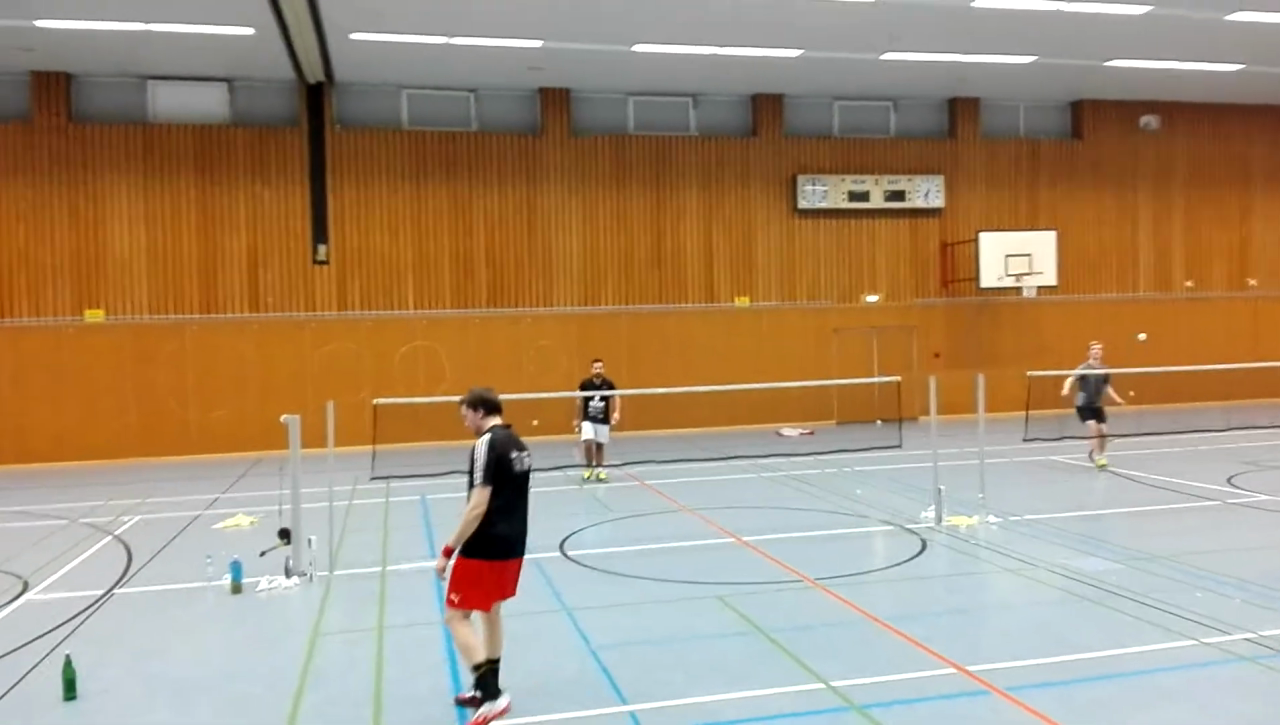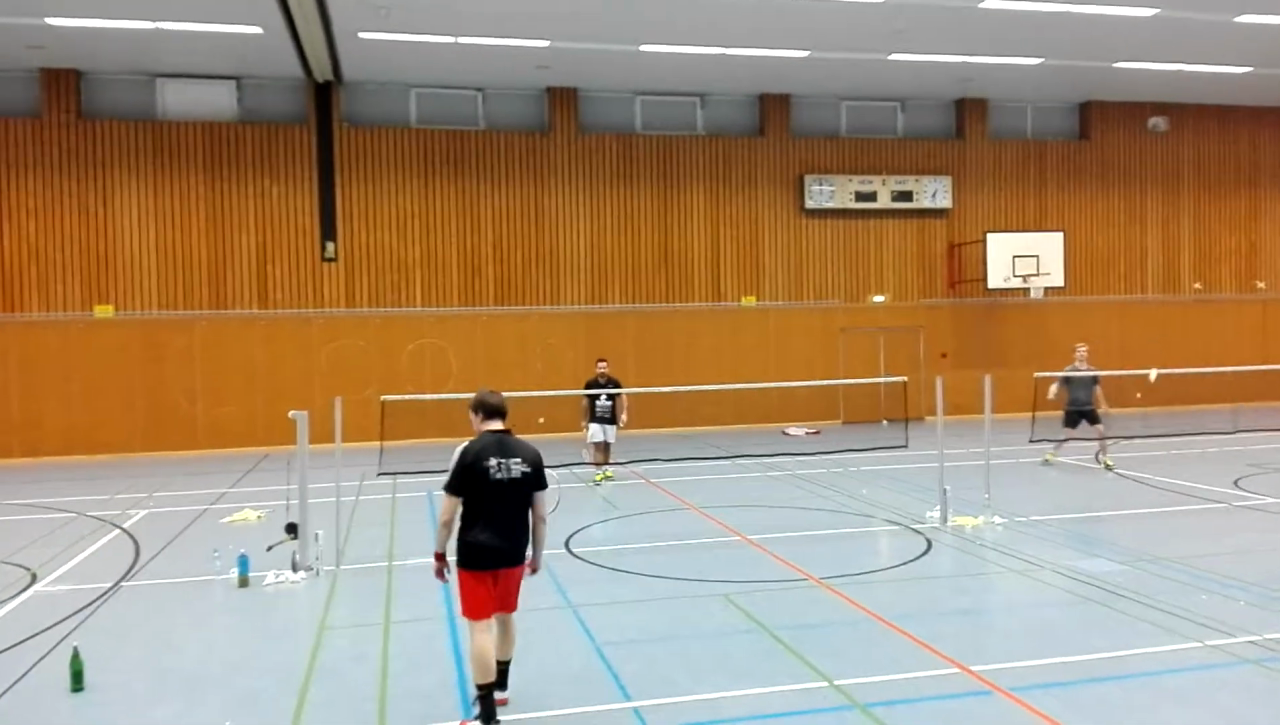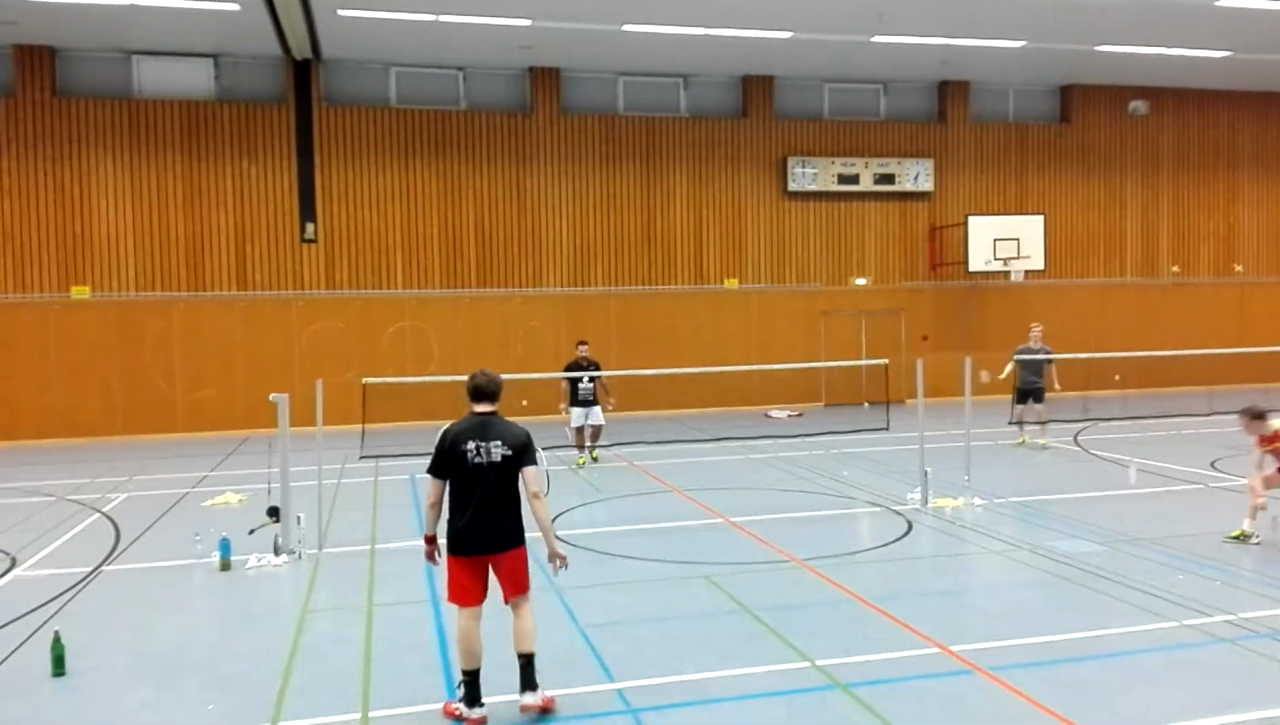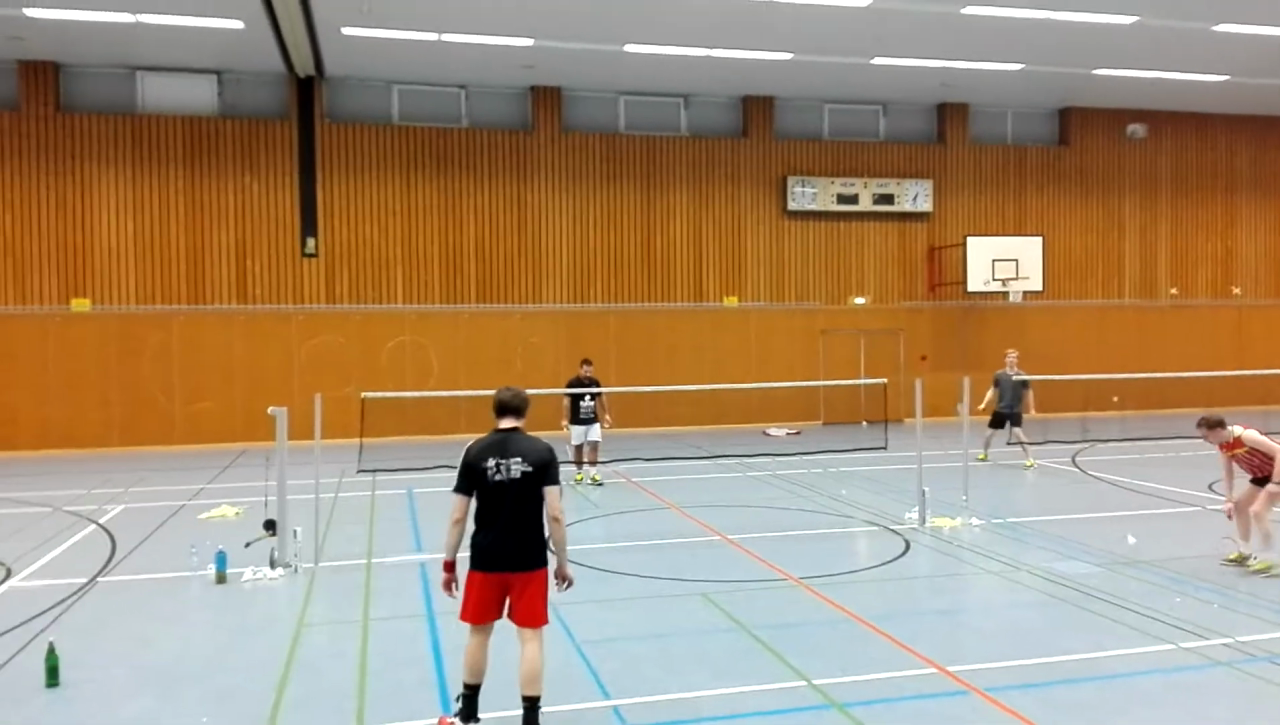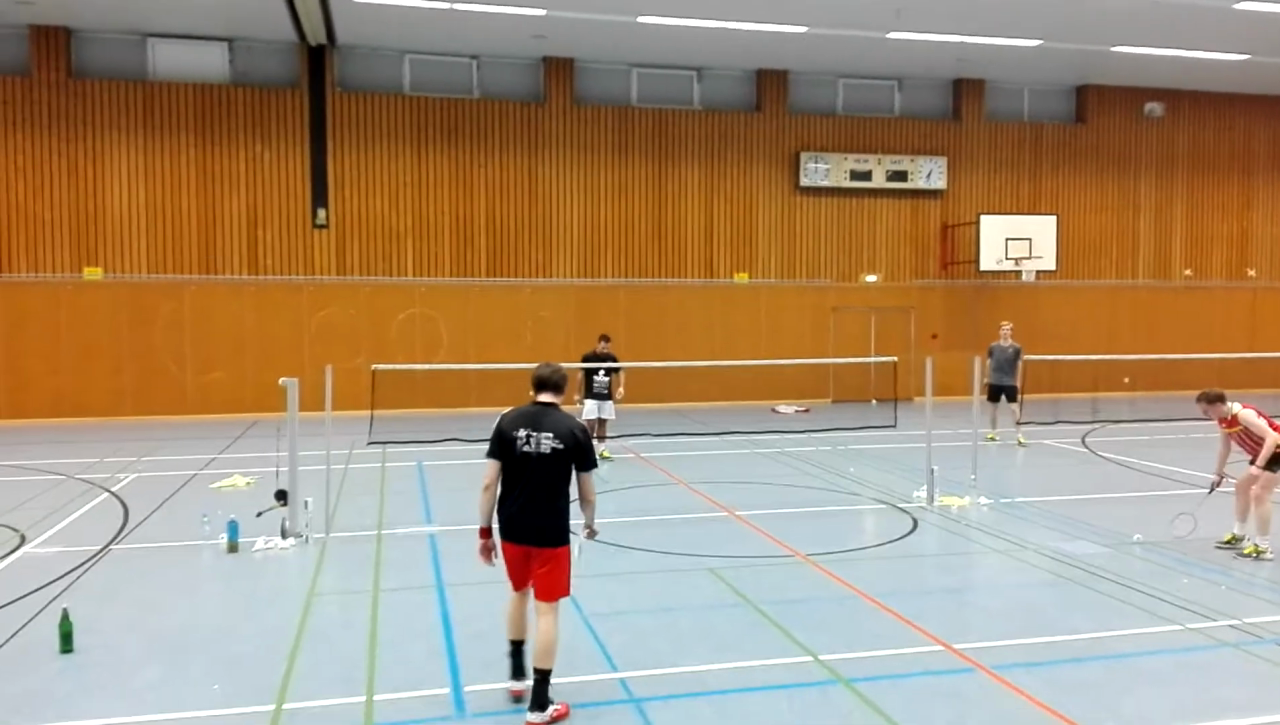
dt=0.3s
person 1, frame 1
left shoulder: (486, 444)
right shoulder: (518, 445)
left elbow: (477, 507)
left wrist: (448, 550)
left hip: (483, 548)
right hip: (514, 546)
left knee: (457, 618)
right knee: (491, 612)
left ankle: (491, 697)
right ankle: (487, 688)
person 1, frame 2
left shoulder: (468, 452)
right shoulder: (530, 453)
left elbow: (447, 515)
right elbow: (540, 514)
left wrist: (439, 555)
right wrist: (537, 554)
left hip: (476, 555)
right hip: (514, 553)
left knee: (480, 629)
right knee: (505, 617)
right ankle: (499, 686)
person 1, frame 3
left shoulder: (451, 435)
right shoulder: (518, 435)
left elbow: (433, 499)
right elbow: (535, 493)
left wrist: (430, 538)
right wrist: (551, 543)
left hip: (464, 541)
right hip: (508, 538)
left knee: (469, 616)
right knee: (520, 604)
right ankle: (529, 690)
person 1, frame 4
left shoulder: (475, 451)
right shoulder: (542, 451)
left elbow: (458, 517)
right elbow: (555, 515)
left wrist: (448, 564)
right wrist: (562, 563)
left hip: (486, 559)
right hip: (530, 560)
left knee: (479, 634)
right knee: (531, 638)
person 1, frame 5
left shoulder: (508, 421)
right shoulder: (574, 429)
left elbow: (489, 484)
right elbow: (587, 493)
left wrist: (485, 531)
right wrist: (590, 523)
left hip: (512, 529)
right hip: (551, 533)
left knee: (519, 594)
right knee: (546, 611)
left ankle: (516, 676)
